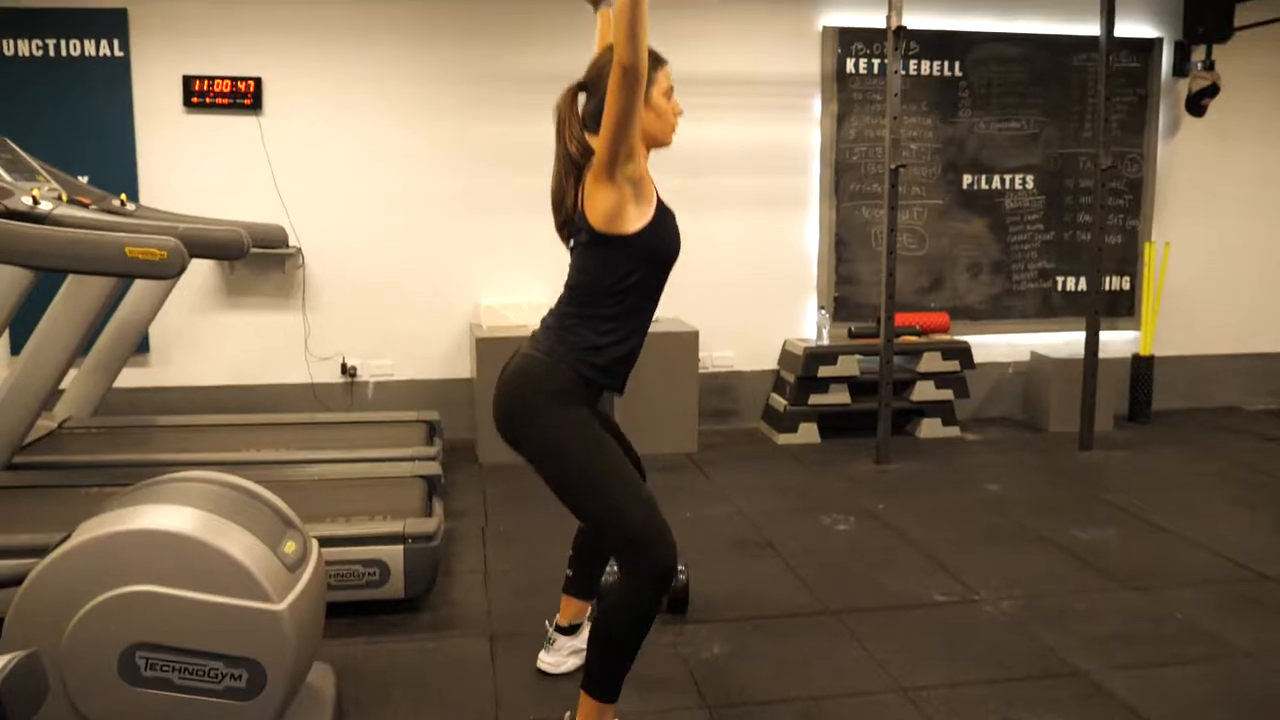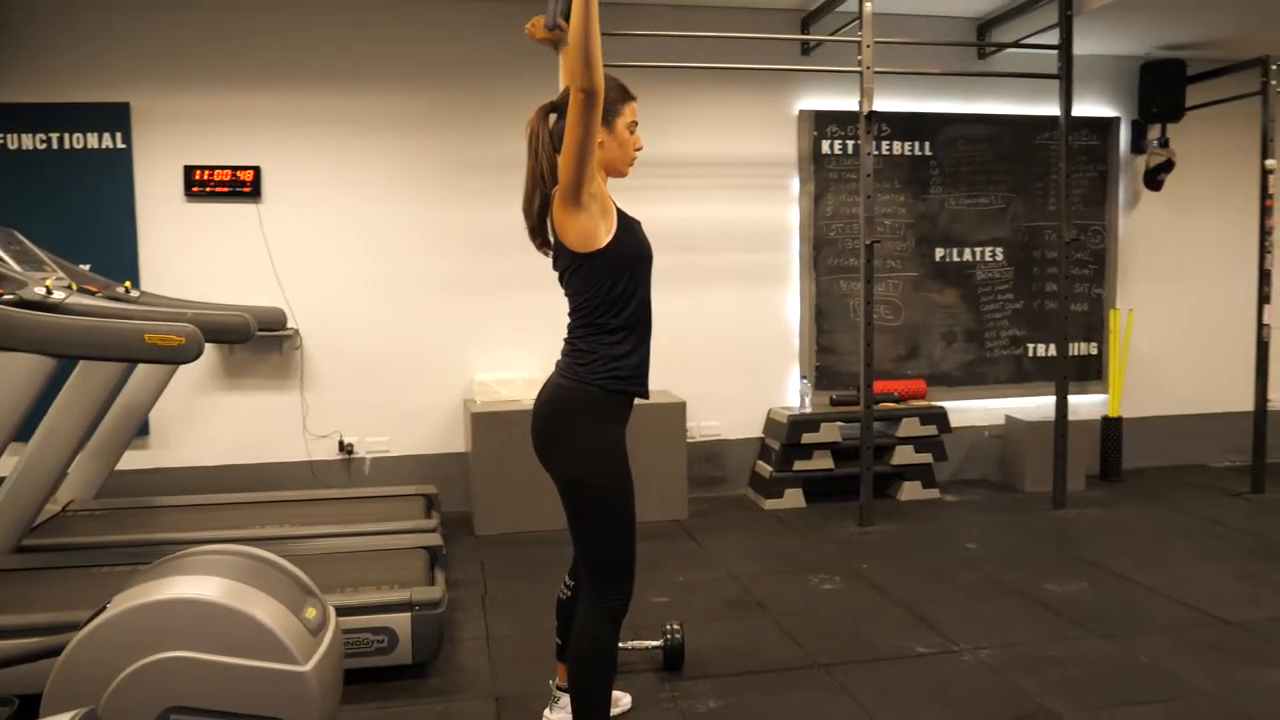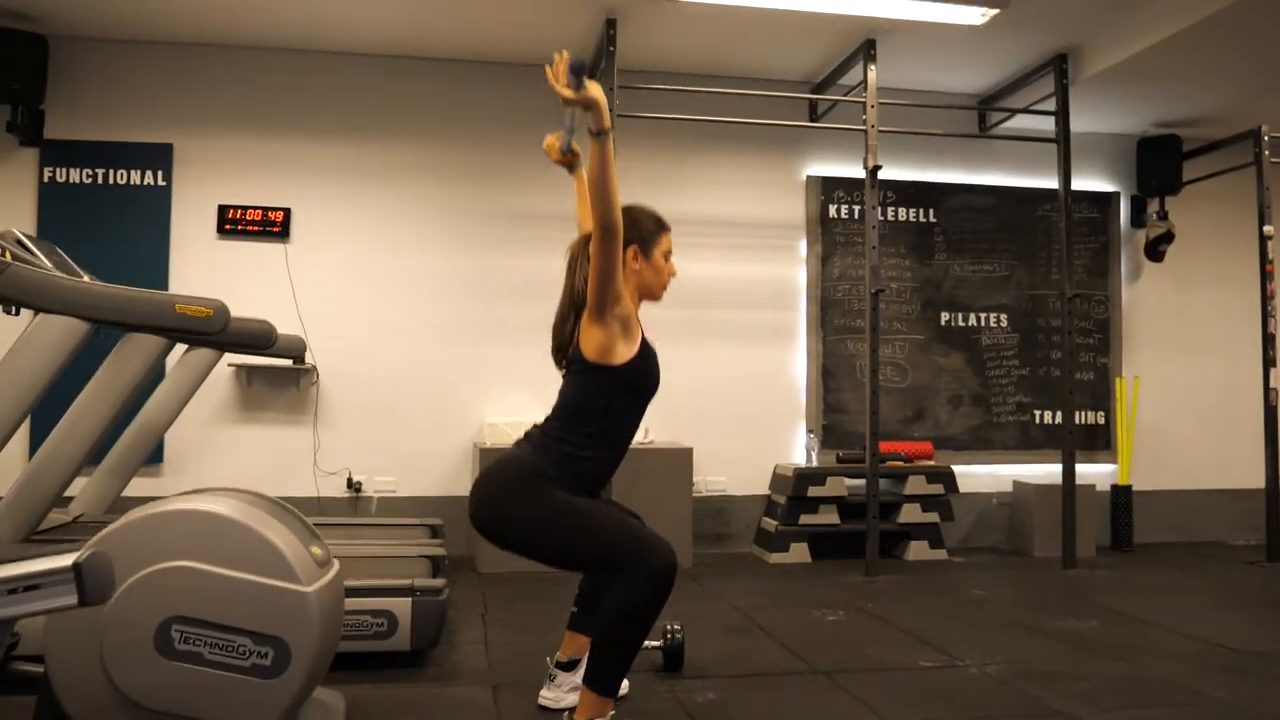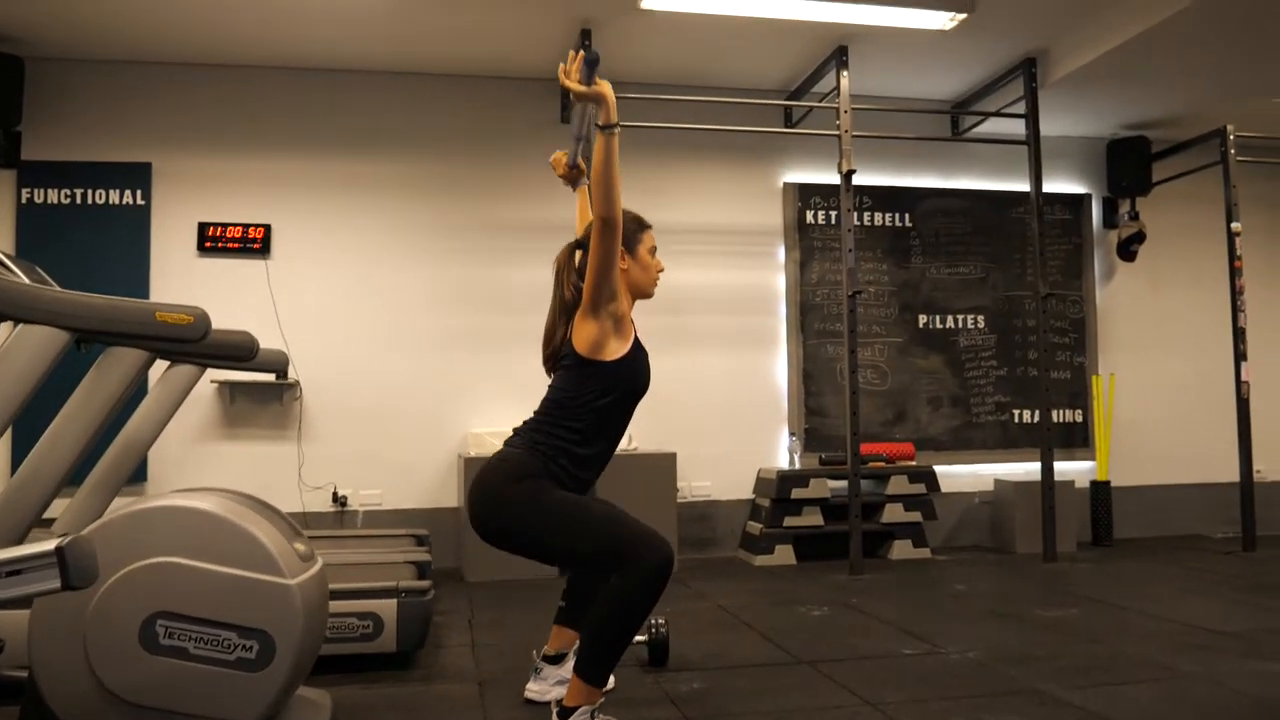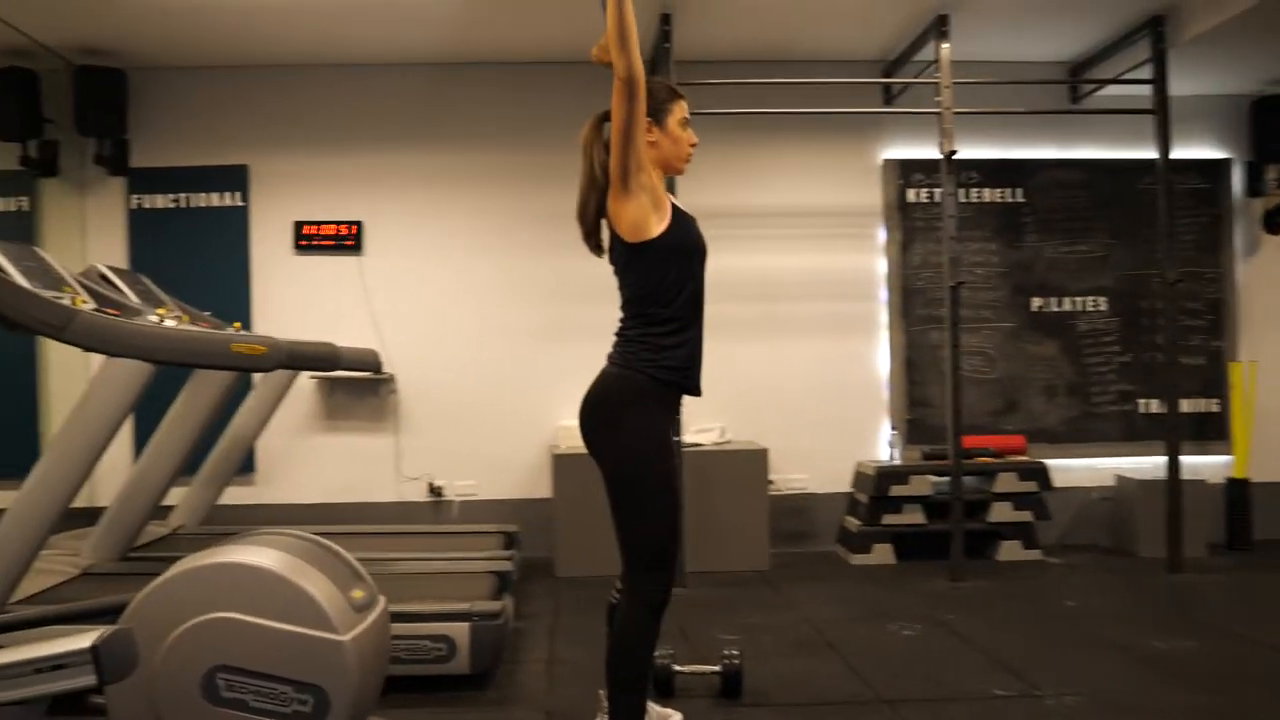
dt=1s
person 1, frame 1
left shoulder: (608, 161)
right shoulder: (619, 175)
left elbow: (615, 62)
right elbow: (624, 60)
left hip: (556, 386)
right hip: (546, 396)
left knee: (622, 485)
right knee: (652, 556)
left ankle: (568, 633)
person 1, frame 2
left shoulder: (585, 195)
right shoulder: (579, 199)
left elbow: (580, 97)
right elbow: (586, 93)
left hip: (583, 408)
right hip: (584, 414)
left knee: (594, 565)
right knee: (609, 585)
person 1, frame 3
left shoulder: (612, 312)
right shoulder: (613, 318)
left elbow: (594, 226)
right elbow: (605, 228)
left wrist: (576, 168)
right wrist: (599, 123)
left hip: (528, 487)
right hip: (515, 496)
left knee: (623, 539)
right knee: (651, 561)
person 1, frame 4
left shoulder: (601, 314)
right shoulder: (604, 317)
left elbow: (597, 230)
right elbow: (606, 226)
left wrist: (579, 182)
right wrist: (606, 120)
left hip: (525, 484)
right hip: (514, 491)
left knee: (612, 546)
right knee: (647, 557)
left ankle: (553, 666)
person 1, frame 5
left shoulder: (644, 193)
right shoulder: (637, 192)
left elbow: (633, 89)
right elbow: (629, 85)
left hip: (638, 402)
right hip: (632, 405)
left knee: (646, 567)
right knee: (650, 573)
